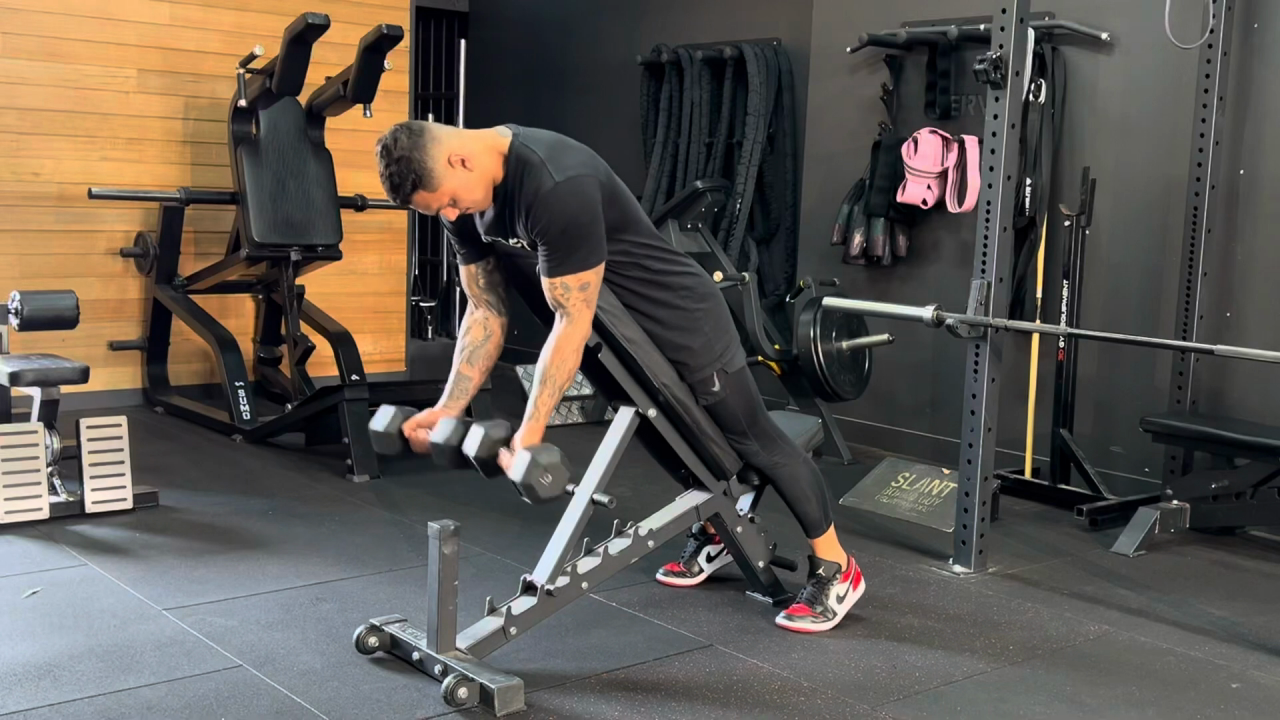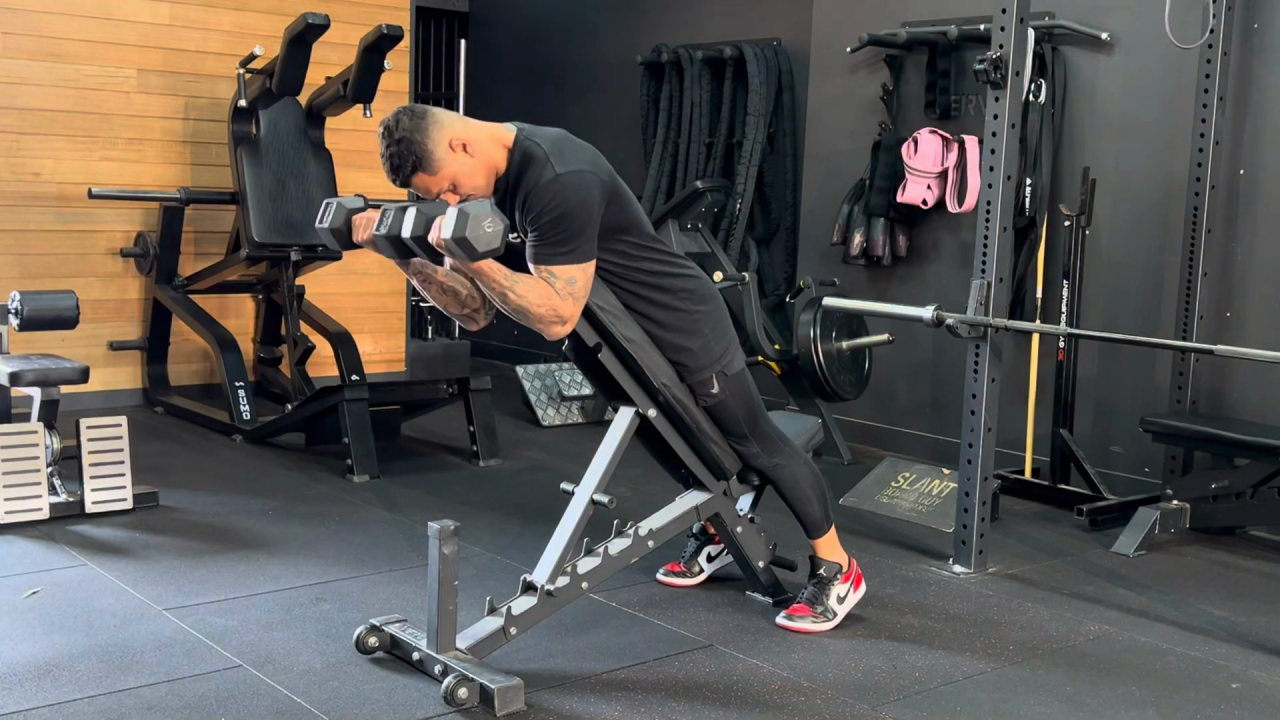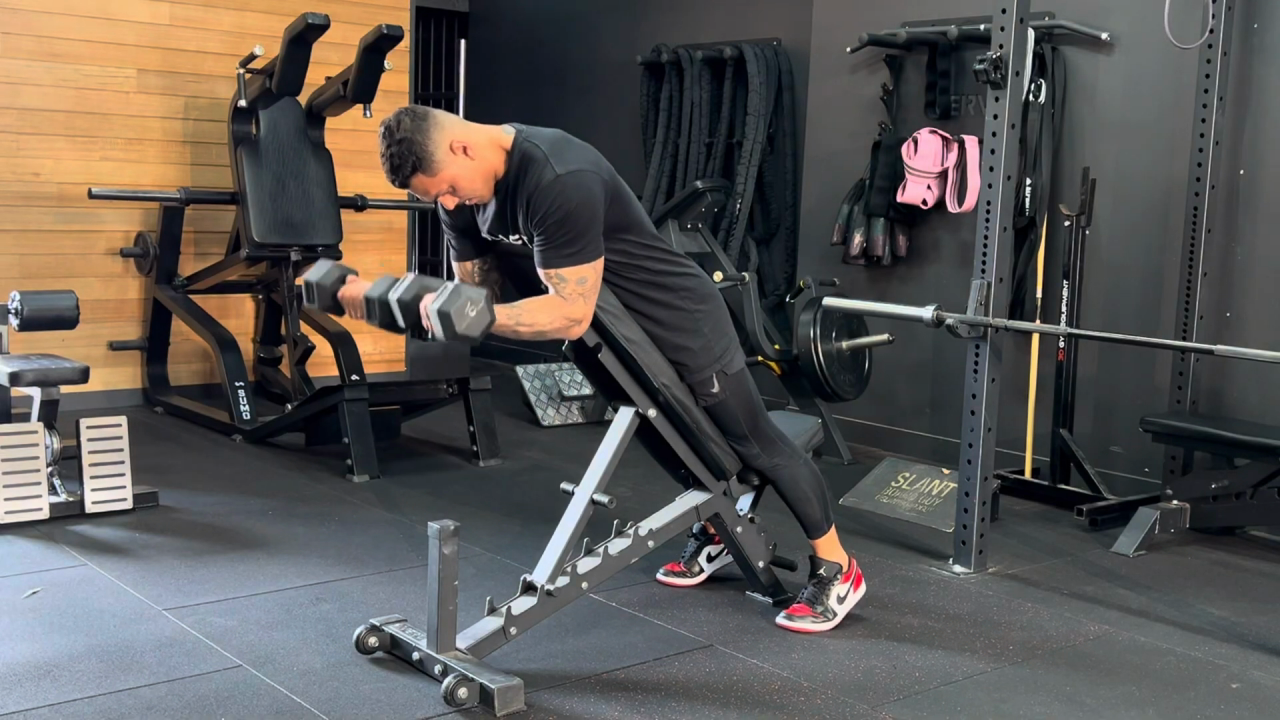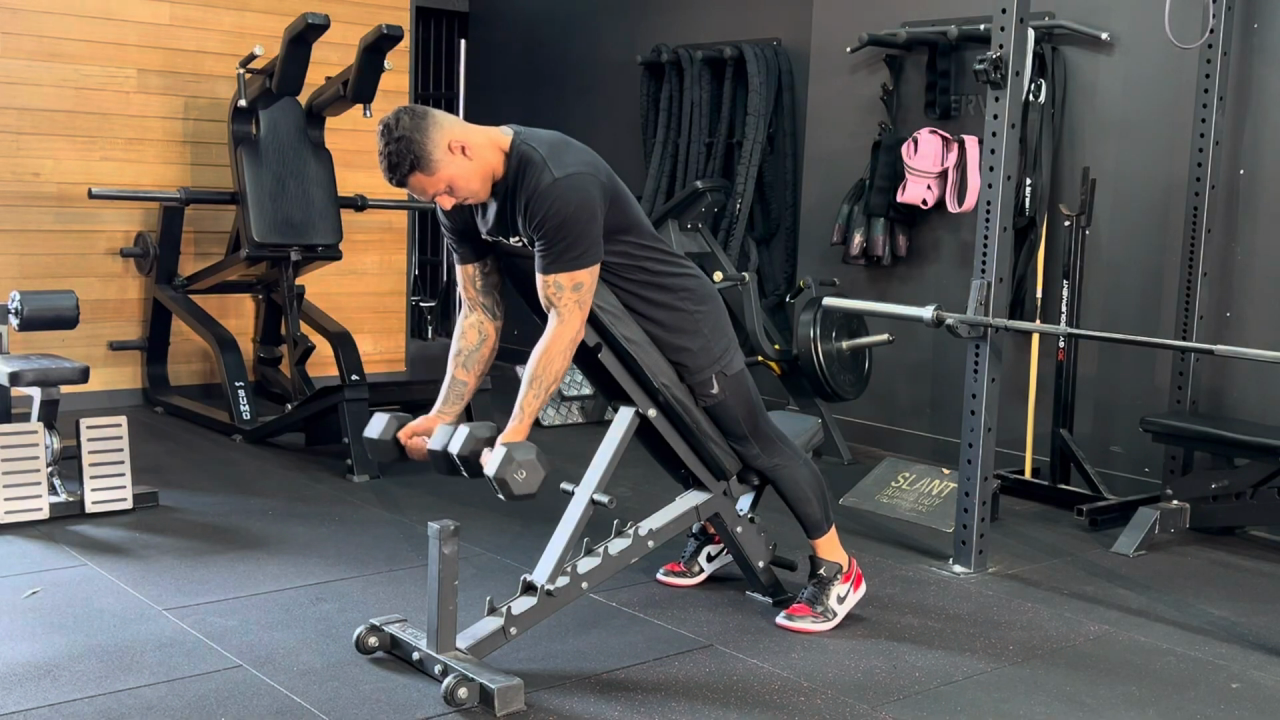
dt=1s
person 1, frame 1
left shoulder: (555, 186)
right shoulder: (461, 194)
left elbow: (573, 323)
right elbow: (487, 310)
left wrist: (531, 430)
right wrist: (448, 405)
left hip: (678, 315)
left knee: (752, 438)
left ankle: (835, 568)
right ankle: (716, 535)
person 1, frame 2
left shoulder: (558, 180)
right shoulder: (472, 181)
left elbow: (557, 317)
right elbow: (475, 310)
left wrist: (471, 256)
right wrist: (405, 254)
left hip: (680, 319)
left knee: (755, 442)
left ankle: (836, 569)
right ankle: (716, 534)
person 1, frame 3
left shoulder: (559, 181)
right shoulder: (462, 192)
left elbow: (571, 313)
left hip: (678, 317)
left knee: (755, 442)
left ankle: (836, 569)
right ankle: (717, 534)
person 1, frame 4
left shoulder: (558, 184)
right shoulder: (460, 199)
left elbow: (566, 324)
right elbow: (480, 313)
left wrist: (516, 433)
right wrist: (444, 414)
left hip: (677, 316)
left knee: (754, 442)
left ankle: (836, 570)
right ankle: (716, 535)
